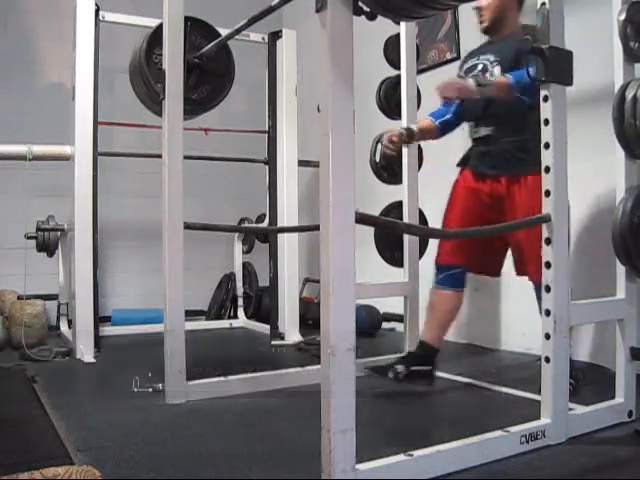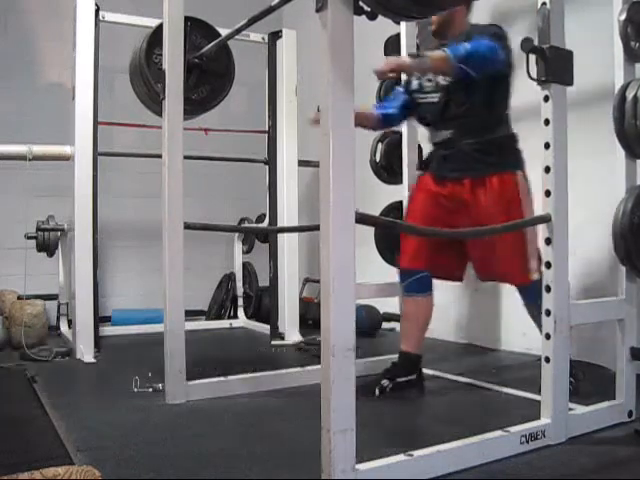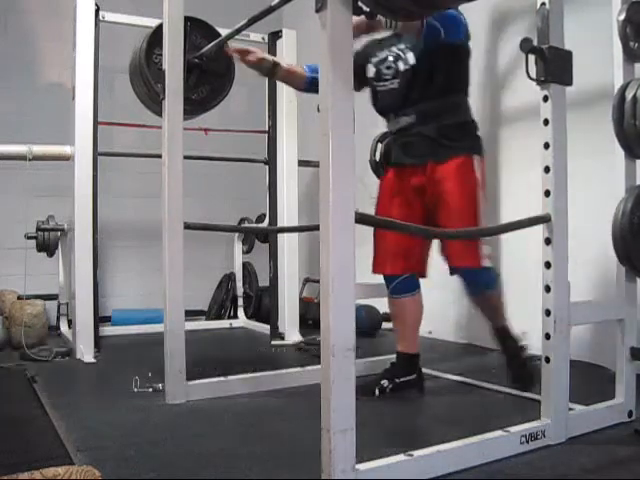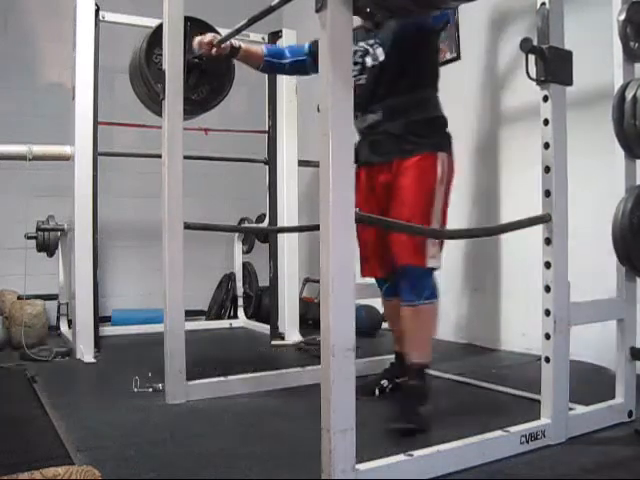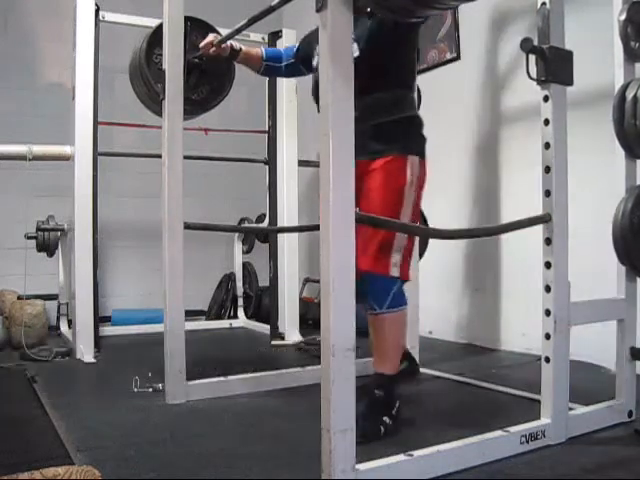
dt=0.2s
person 1, frame 1
right shoulder: (477, 56)
left elbow: (536, 81)
right elbow: (449, 114)
left wrist: (475, 85)
right wrist: (409, 134)
left hip: (527, 172)
right hip: (478, 170)
left knee: (544, 270)
right knee: (450, 261)
right ankle: (424, 357)
person 1, frame 2
left shoulder: (482, 42)
right shoulder: (421, 69)
left elbow: (478, 55)
right elbow: (391, 110)
left wrist: (408, 64)
right wrist: (347, 116)
left hip: (493, 172)
right hip: (440, 174)
left knee: (520, 271)
right knee: (416, 265)
right ankle: (408, 367)
person 1, frame 3
left shoulder: (440, 28)
right shoulder: (374, 51)
left elbow: (448, 24)
right elbow: (321, 78)
left wrist: (374, 20)
right wrist: (269, 65)
left hip: (453, 156)
right hip: (403, 164)
left knee: (468, 259)
right knee: (397, 267)
left ankle: (506, 339)
right ankle: (407, 365)
person 1, frame 4
left shoulder: (412, 23)
left elbow: (439, 12)
right elbow: (288, 58)
right wrist: (233, 48)
left hip: (419, 154)
right hip: (370, 160)
left knee: (412, 264)
right knee: (386, 269)
left ankle: (415, 384)
right ankle: (405, 367)
person 1, frame 5
left shoulder: (389, 19)
right shoulder: (320, 34)
right elbow: (283, 60)
right wrist: (232, 49)
left hip: (391, 155)
left knee: (379, 269)
left ankle: (384, 396)
right ankle: (398, 355)
